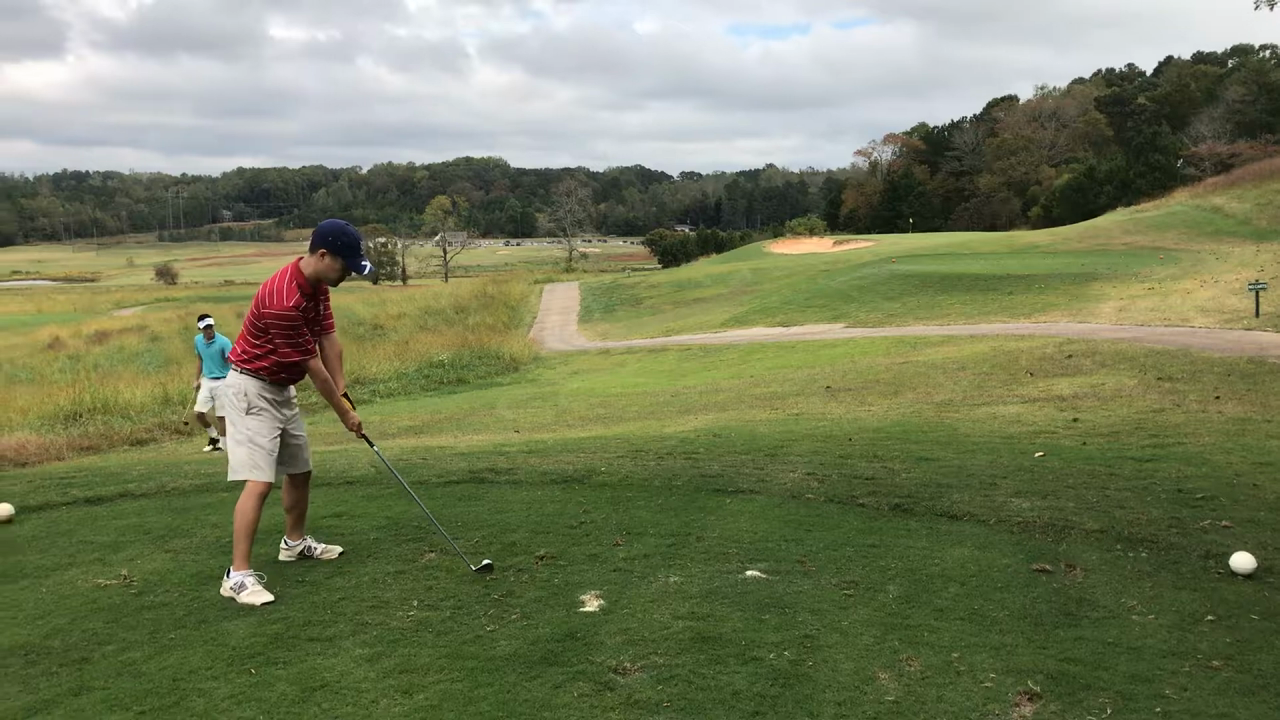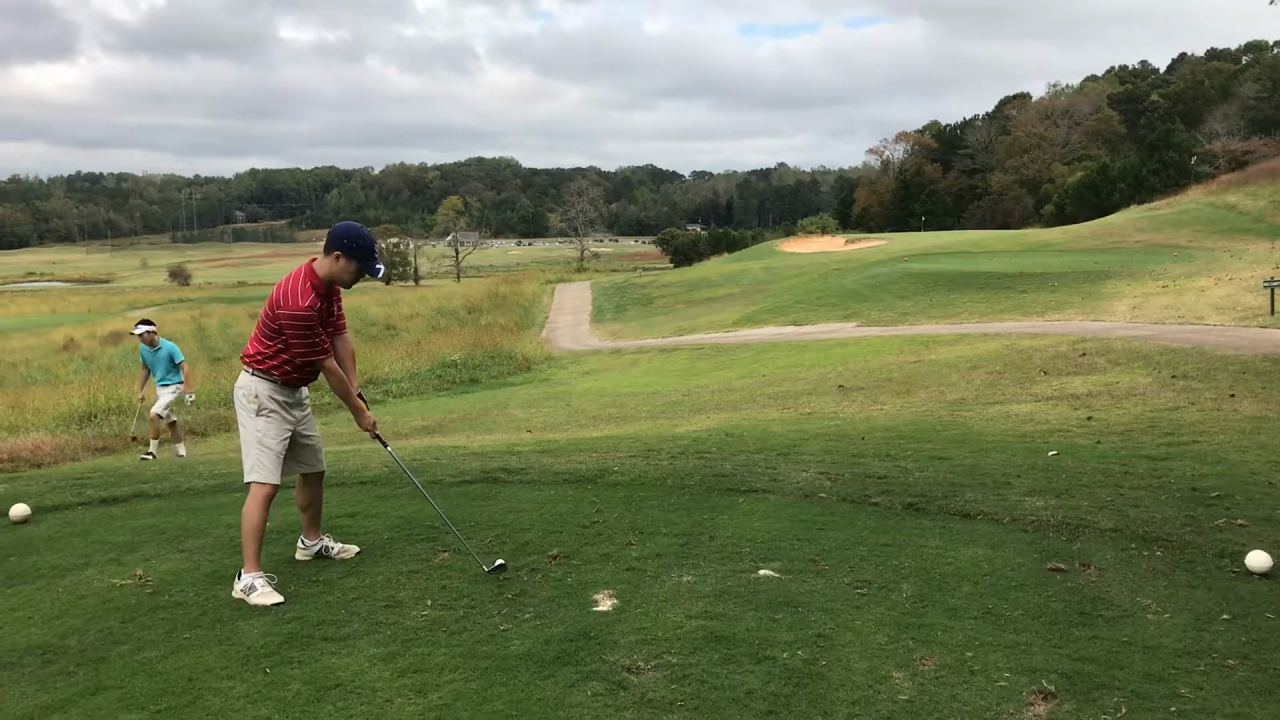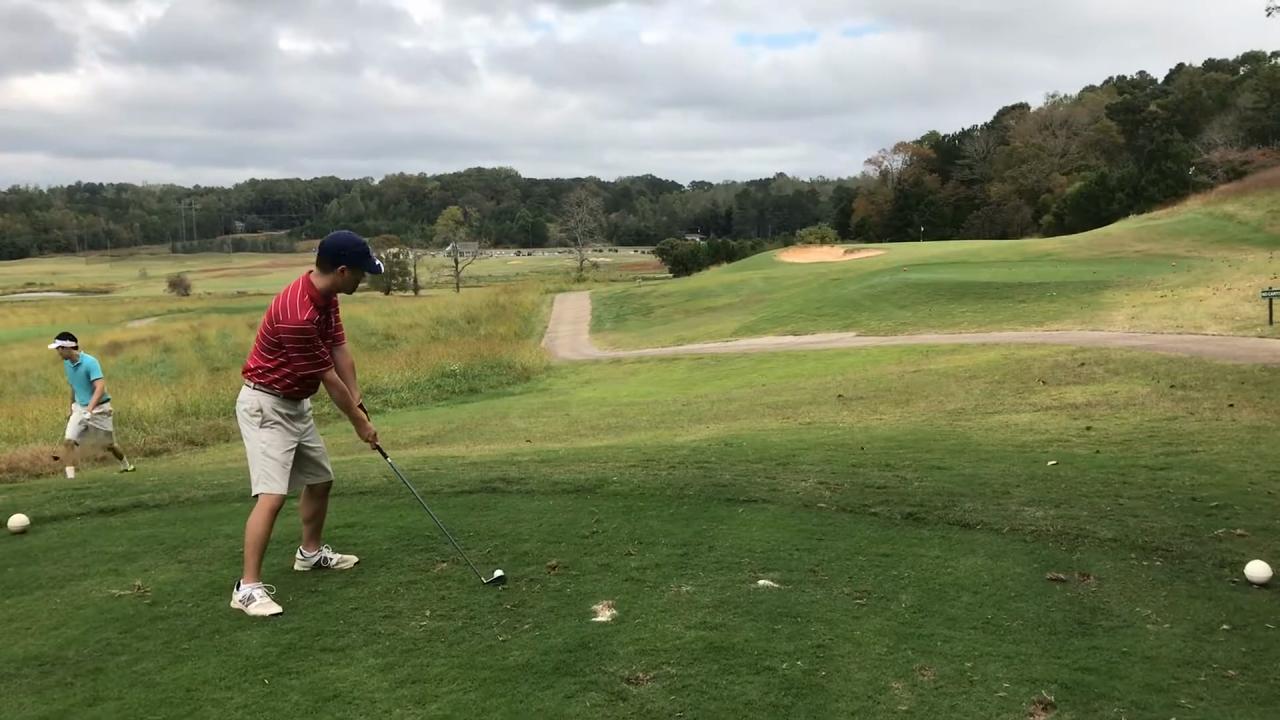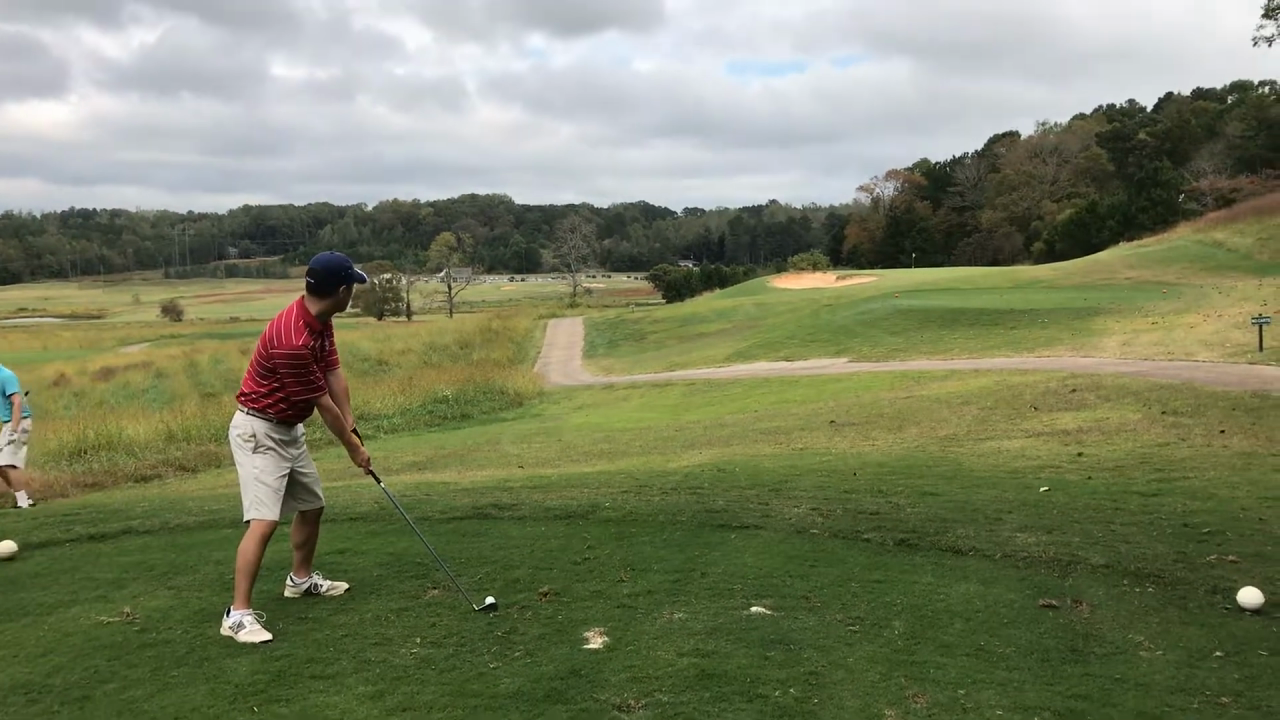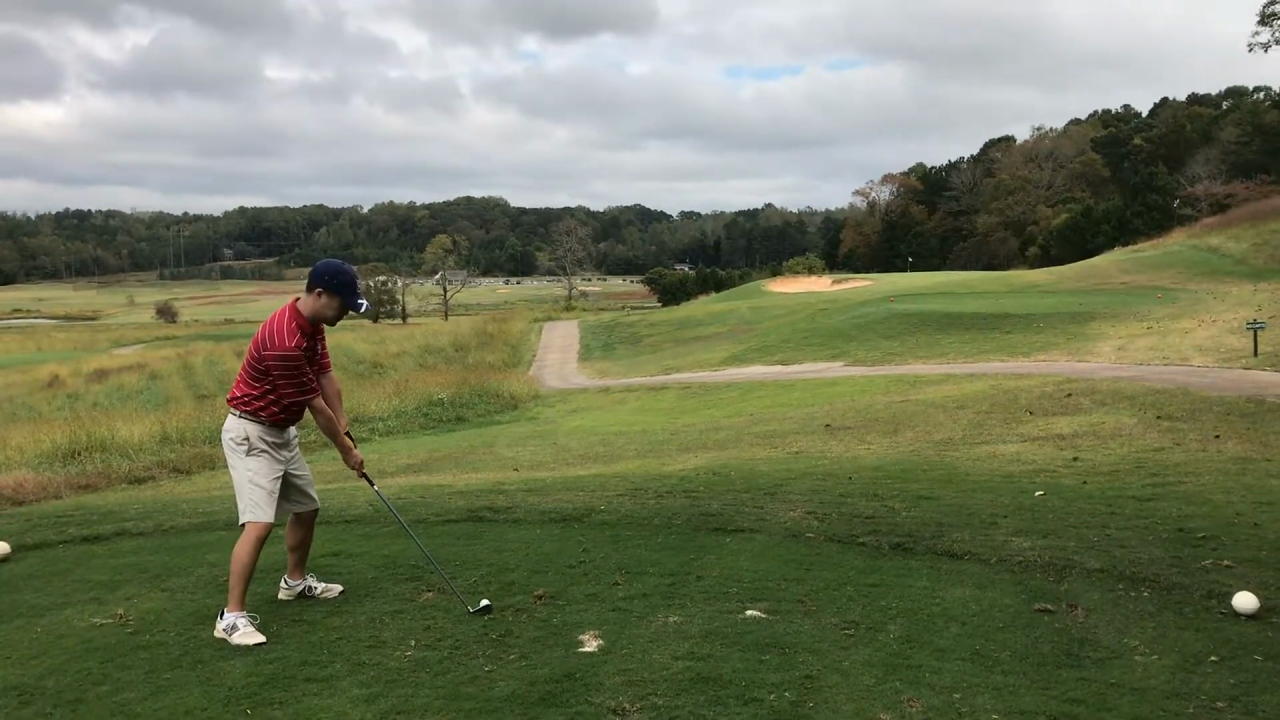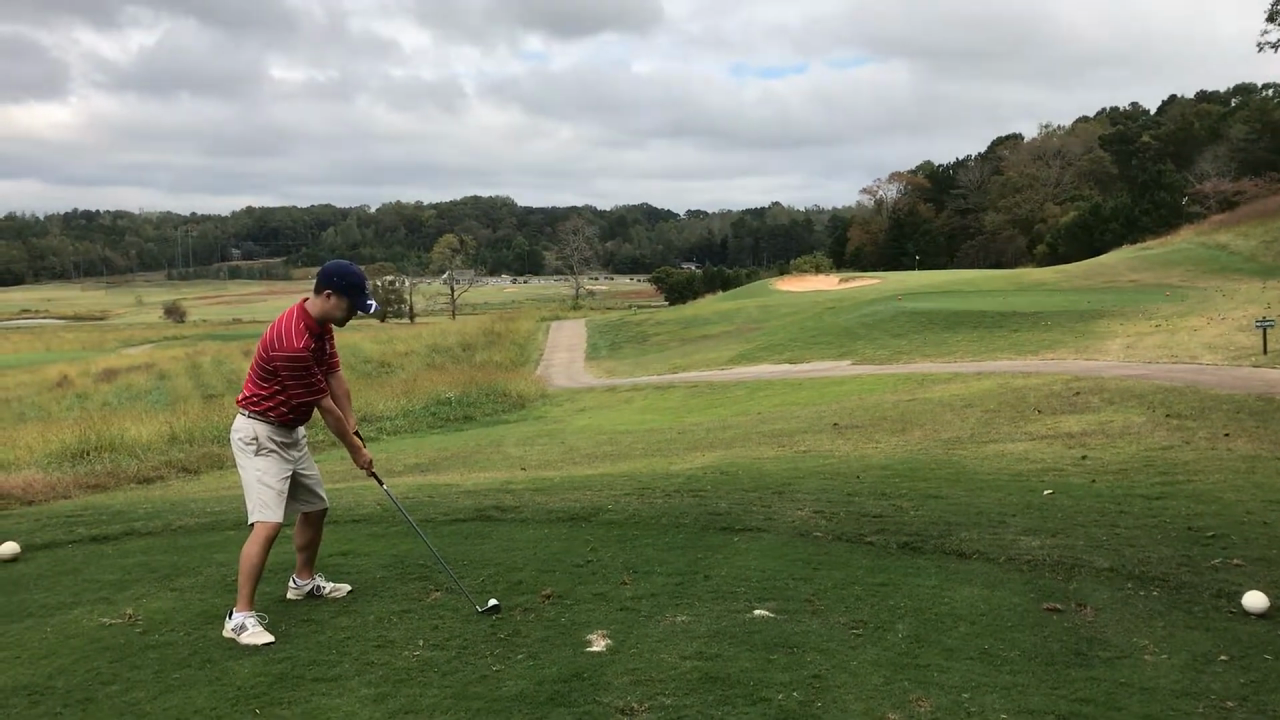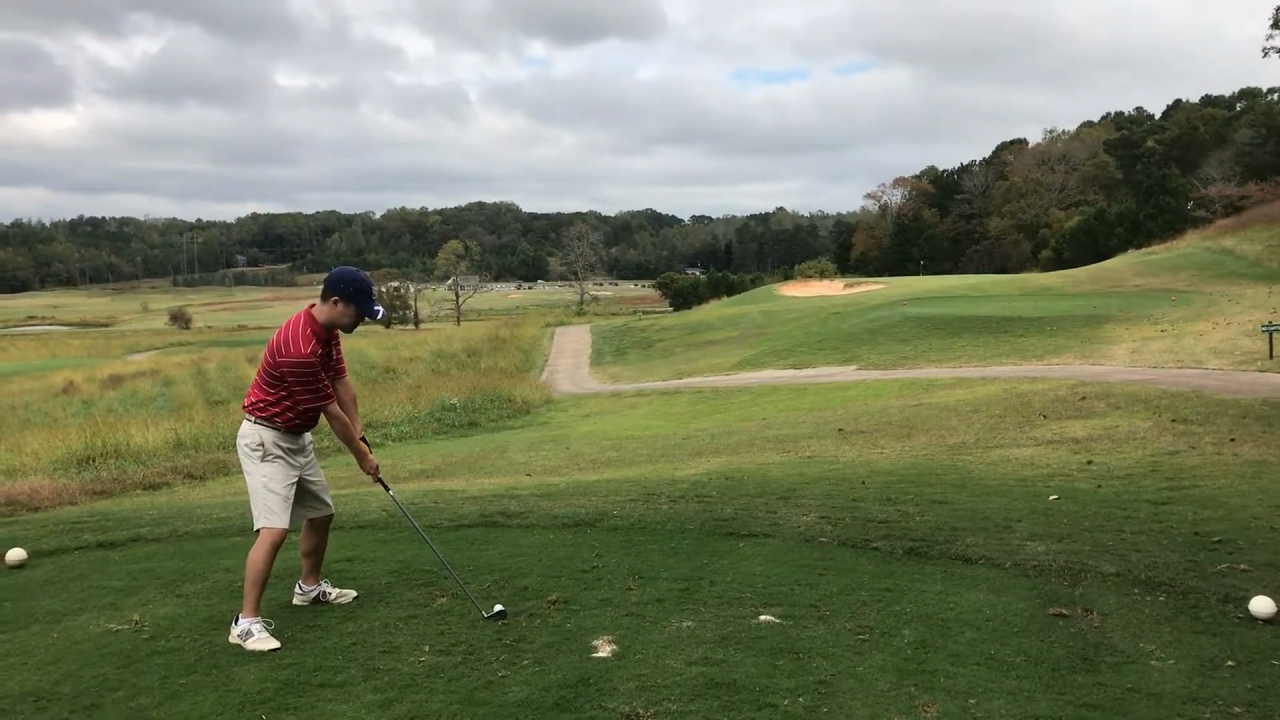
dt=0.7s
person 1, frame 1
left shoulder: (316, 284)
right shoulder: (284, 300)
left elbow: (328, 340)
right elbow: (313, 366)
left wrist: (344, 394)
right wrist: (343, 413)
left hip: (280, 389)
right hip: (252, 390)
left knee: (298, 471)
right knee: (258, 482)
left ankle: (294, 542)
right ankle: (238, 574)
person 1, frame 2
left shoulder: (329, 285)
right shoulder: (298, 301)
left elbow: (341, 340)
right elbow: (327, 366)
left wrist: (358, 393)
right wrist: (358, 412)
left hip: (294, 390)
right hip: (264, 392)
left knee: (312, 469)
right knee: (265, 484)
left ankle: (312, 541)
right ankle: (249, 576)
person 1, frame 3
left shoulder: (326, 297)
right shoulder: (297, 315)
left elbow: (340, 352)
right elbow: (328, 378)
left wrist: (359, 403)
right wrist: (359, 423)
left hip: (295, 403)
right hip: (266, 406)
left knee: (320, 479)
right knee: (272, 495)
left ankle: (310, 552)
right ankle: (248, 587)
person 1, frame 4
left shoulder: (320, 322)
right shoulder: (292, 341)
left elbow: (335, 376)
right elbow: (323, 404)
left wrist: (353, 429)
right wrist: (353, 448)
left hip: (289, 429)
right hip: (260, 431)
left knee: (312, 505)
right knee: (264, 520)
left ankle: (301, 578)
right ankle: (238, 613)
person 1, frame 5
left shoulder: (312, 324)
right shoulder: (284, 341)
left elbow: (326, 378)
right elbow: (316, 406)
left wrist: (346, 430)
right wrist: (346, 450)
left hip: (281, 431)
right hip: (252, 433)
left knee: (306, 507)
right knee: (259, 523)
left ankle: (295, 580)
right ankle: (232, 615)
person 1, frame 6
left shoulder: (320, 325)
right shoulder: (293, 343)
left elbow: (335, 378)
right elbow: (325, 406)
left wrist: (355, 429)
right wrist: (355, 449)
left hip: (290, 431)
right hip: (261, 434)
left knee: (314, 506)
right knee: (268, 523)
left ankle: (304, 580)
right ankle: (240, 615)
person 1, frame 7
left shoulder: (327, 331)
right shoulder: (300, 348)
left elbow: (342, 384)
right elbow: (331, 412)
left wrist: (361, 436)
right wrist: (361, 456)
left hip: (296, 437)
right hip: (267, 439)
left knee: (321, 512)
right knee: (274, 529)
left ankle: (310, 586)
right ankle: (247, 621)
